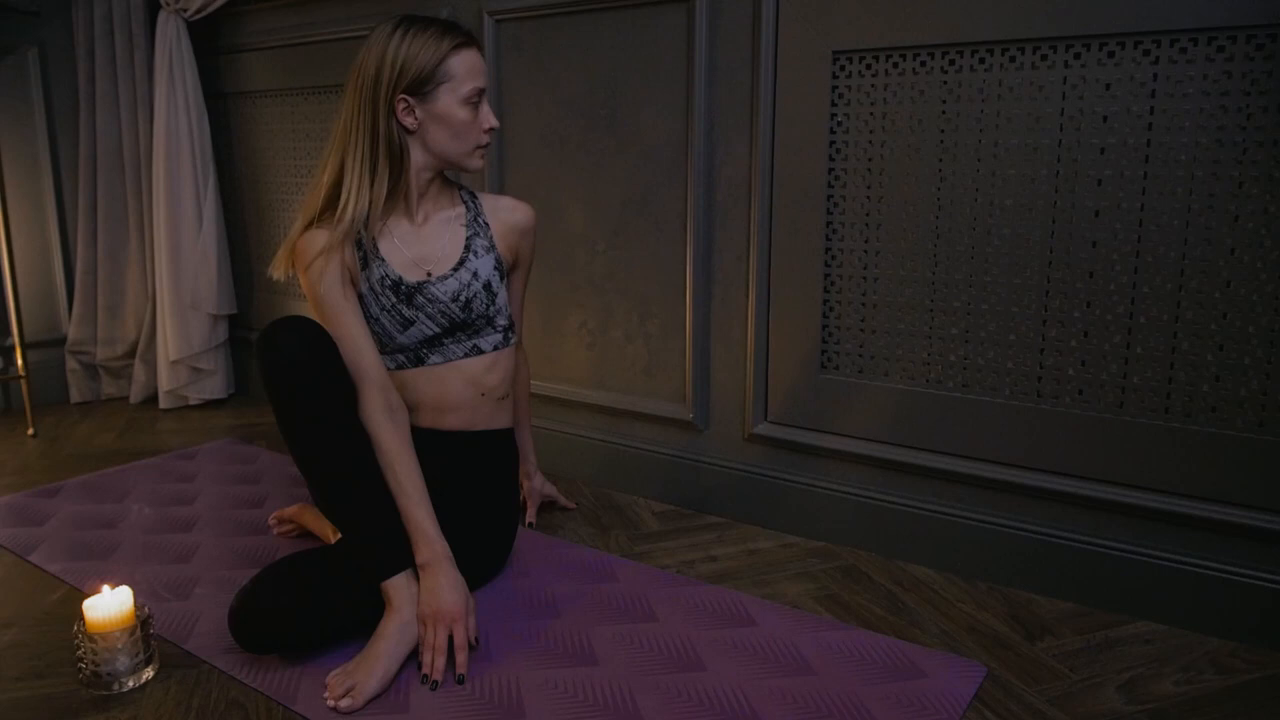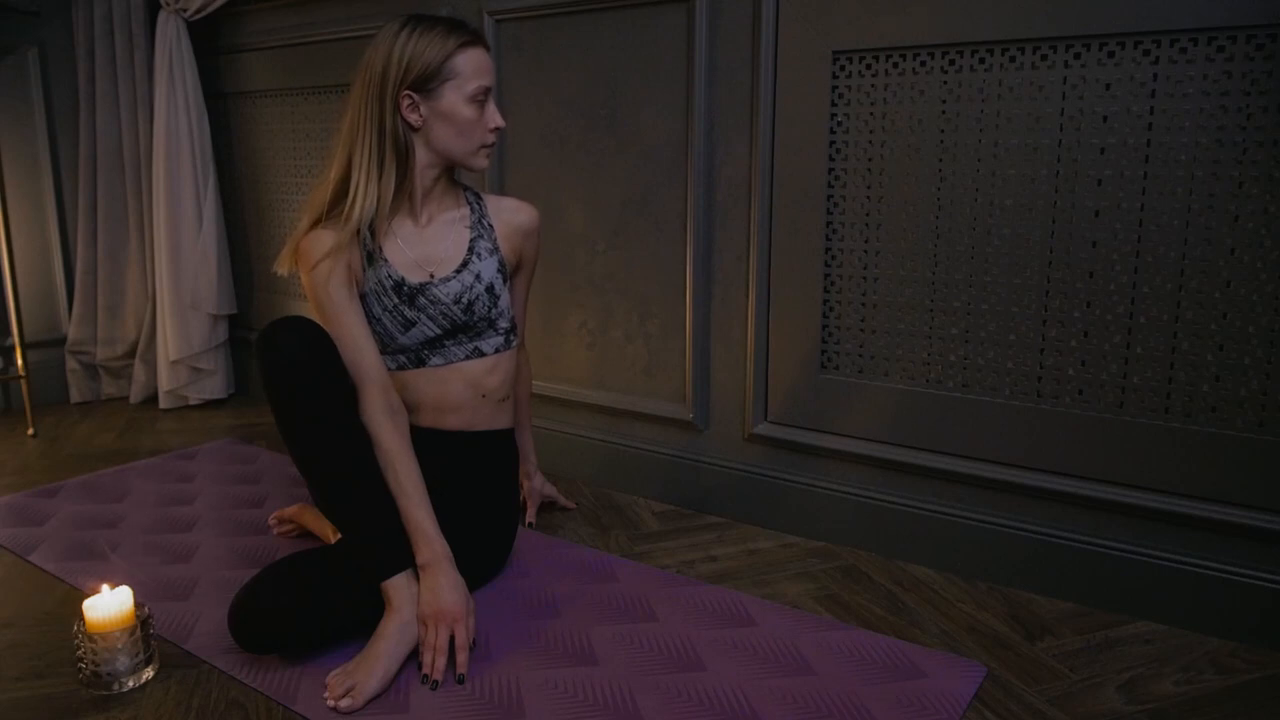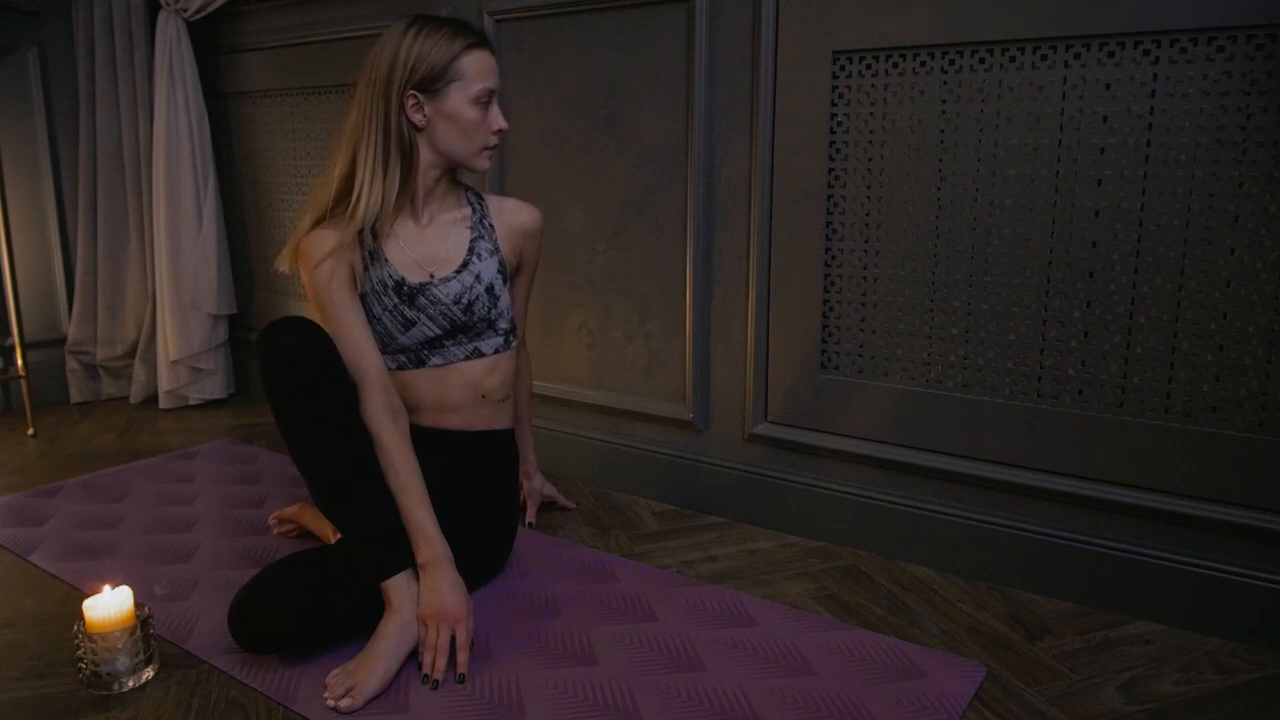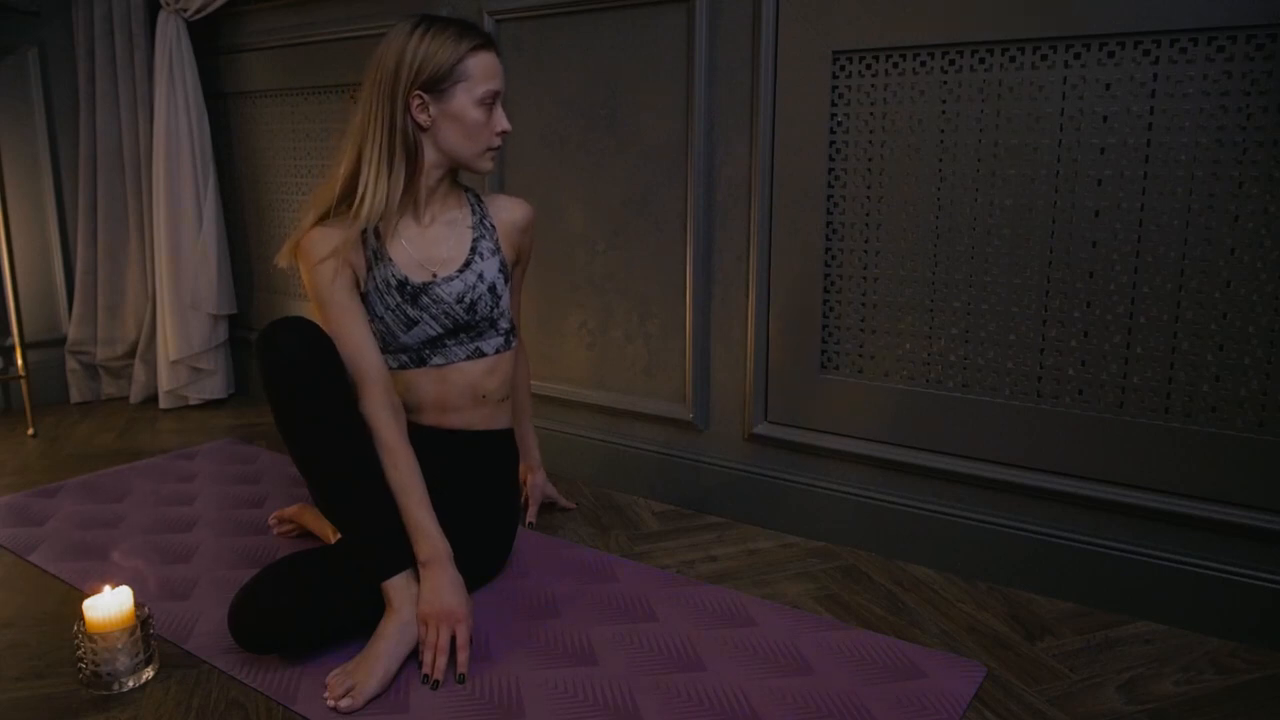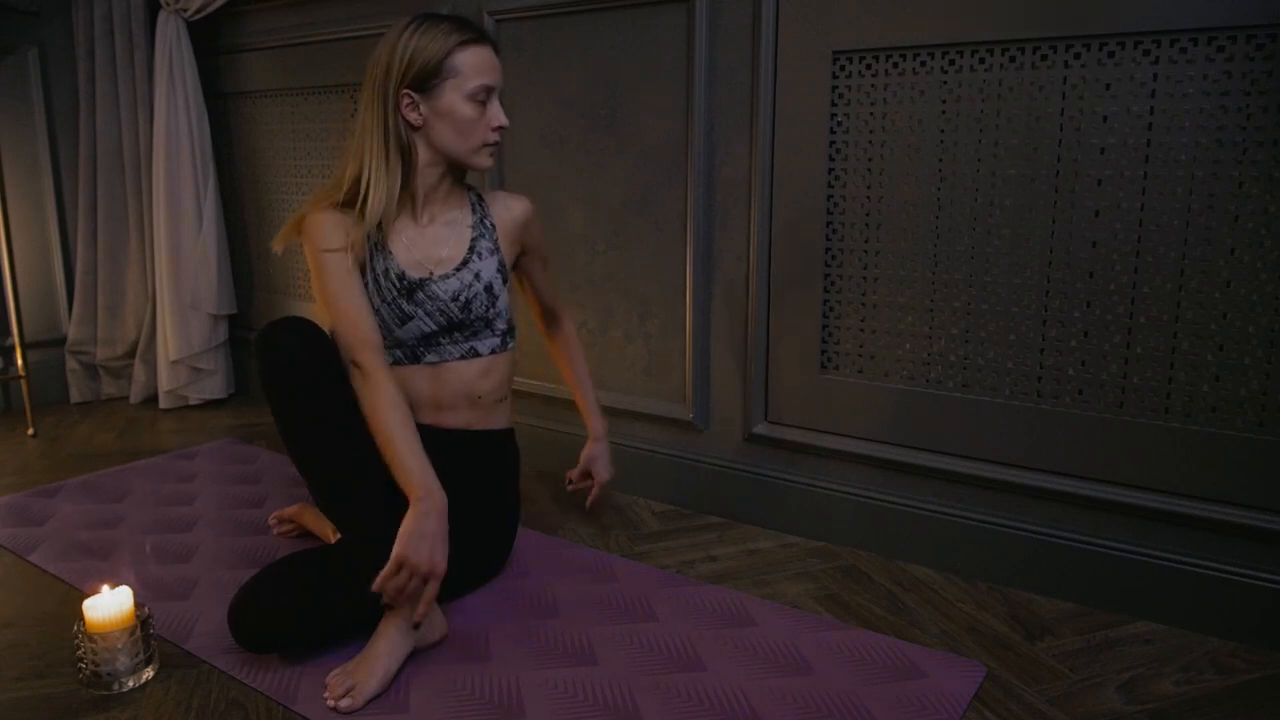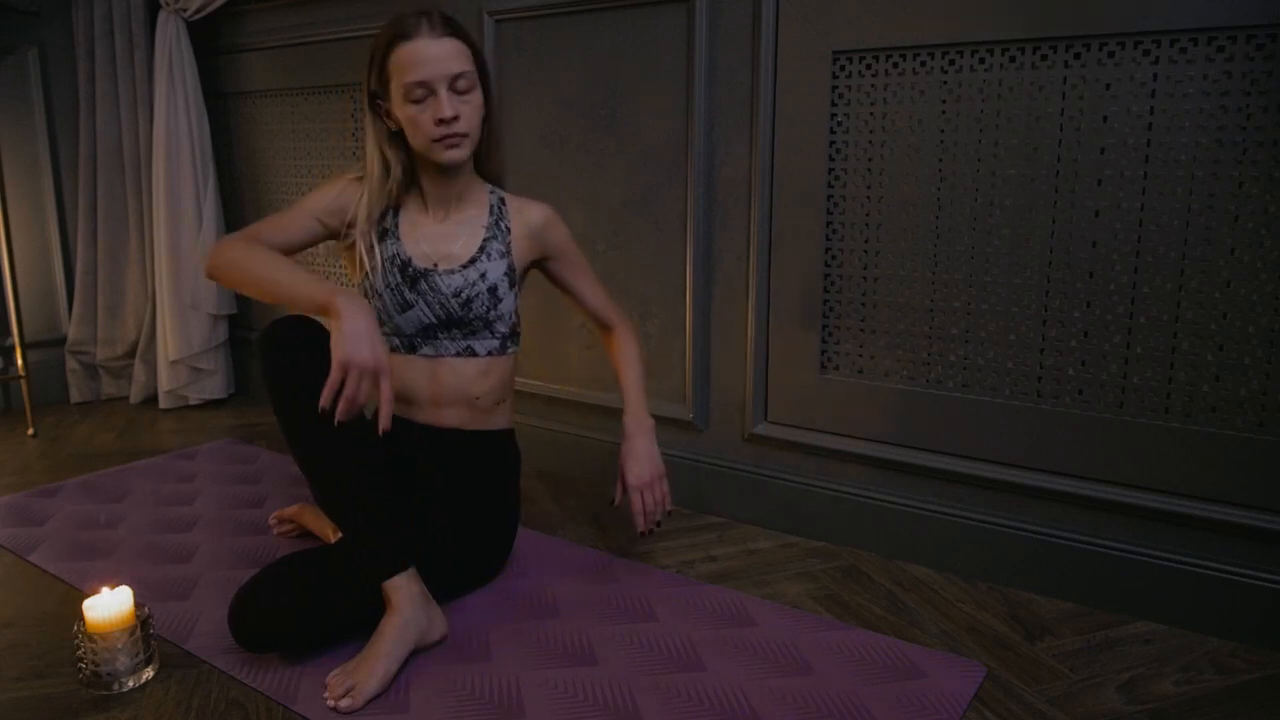
dt=0.7s
person 1, frame 1
left shoulder: (509, 223)
right shoulder: (331, 245)
right elbow: (376, 399)
left wrist: (527, 467)
right wrist: (430, 560)
left hip: (479, 488)
right hip: (391, 467)
left knee: (266, 617)
right knee: (288, 342)
left ankle: (347, 524)
right ankle: (402, 591)
person 1, frame 2
left shoulder: (513, 224)
right shoulder: (334, 245)
right elbow: (377, 401)
left wrist: (527, 466)
right wrist: (430, 561)
left hip: (479, 487)
right hip: (393, 467)
left knee: (264, 616)
right knee: (287, 342)
left ankle: (349, 524)
right ankle: (380, 554)
person 1, frame 3
left shoulder: (515, 226)
right shoulder: (335, 245)
right elbow: (377, 401)
left wrist: (527, 467)
right wrist: (430, 563)
left hip: (478, 488)
right hip: (391, 467)
left knee: (265, 617)
right knee: (287, 342)
left ankle: (346, 524)
right ankle: (402, 589)
person 1, frame 4
left shoulder: (510, 223)
right shoulder: (336, 243)
right elbow: (375, 402)
left wrist: (532, 464)
right wrist: (431, 562)
left hip: (477, 487)
right hip: (389, 468)
left knee: (262, 617)
right knee: (287, 343)
left ankle: (347, 525)
right ankle: (393, 579)
person 1, frame 5
left shoulder: (509, 218)
right shoulder: (339, 227)
left elbow: (555, 321)
right elbow: (364, 364)
left wrist: (597, 432)
right wrist: (422, 499)
left hip: (478, 484)
right hip: (390, 468)
left knee: (264, 616)
right knee: (288, 341)
left ankle: (348, 524)
right ankle: (363, 525)
person 1, frame 6
left shoulder: (527, 223)
right shoulder: (358, 204)
left elbow: (614, 326)
right elbow: (227, 255)
left wrist: (638, 430)
right wrist: (339, 303)
left hip: (477, 483)
right hip: (386, 459)
left knee: (262, 616)
right knee: (288, 339)
left ankle: (351, 524)
